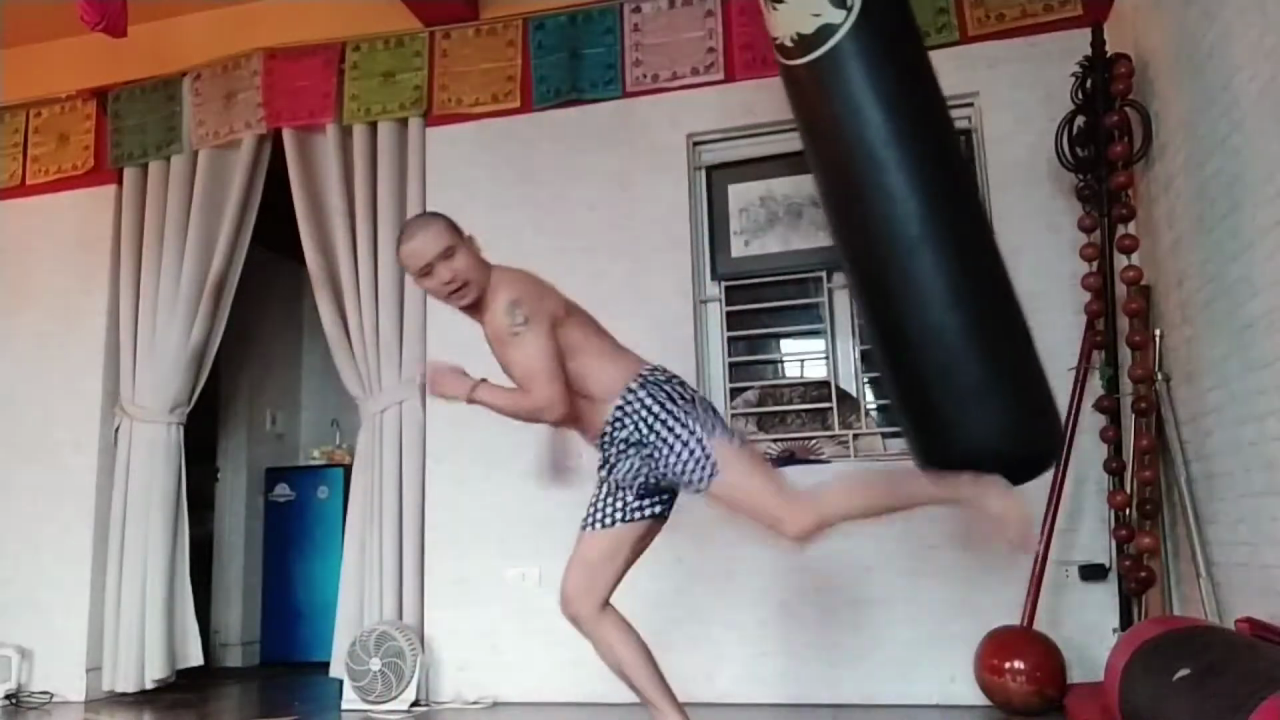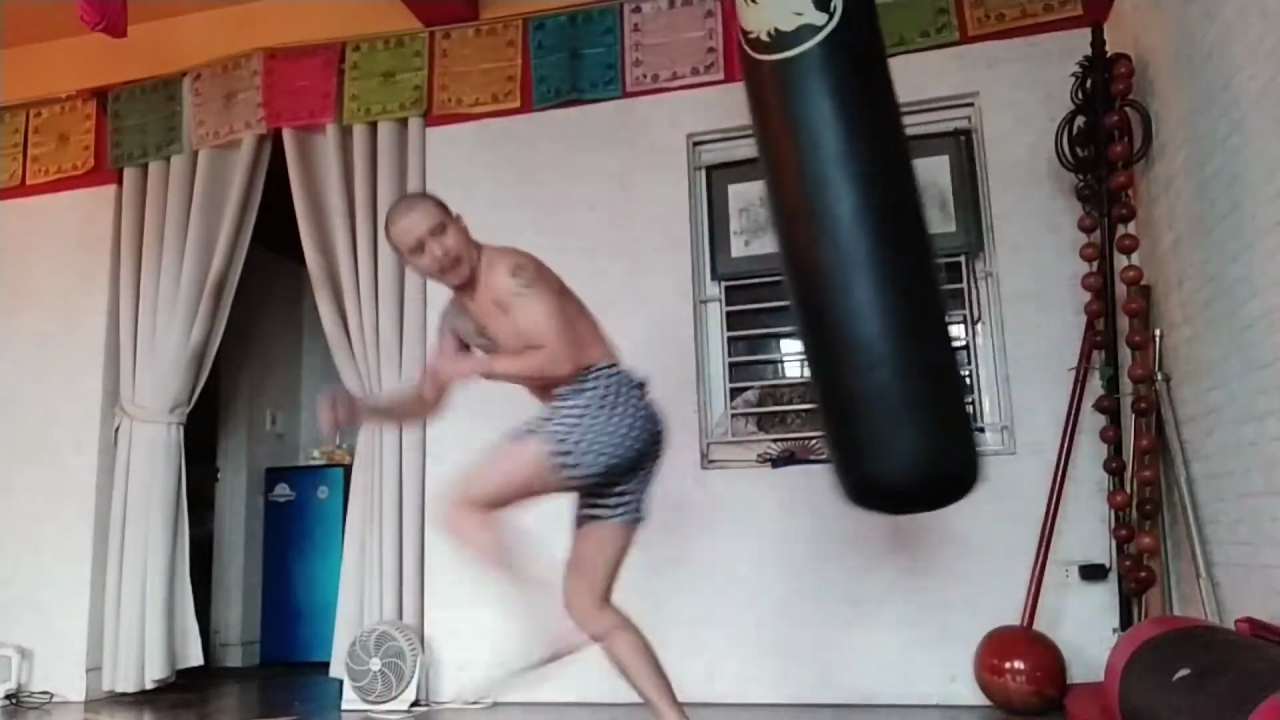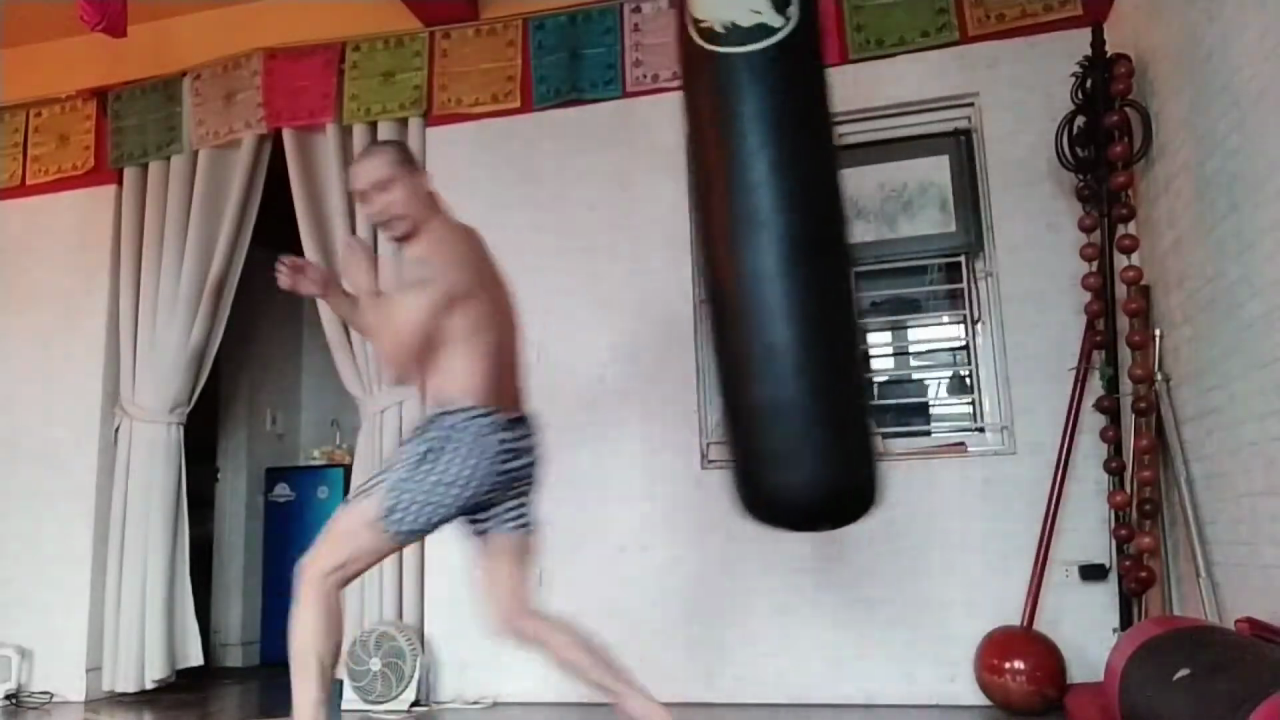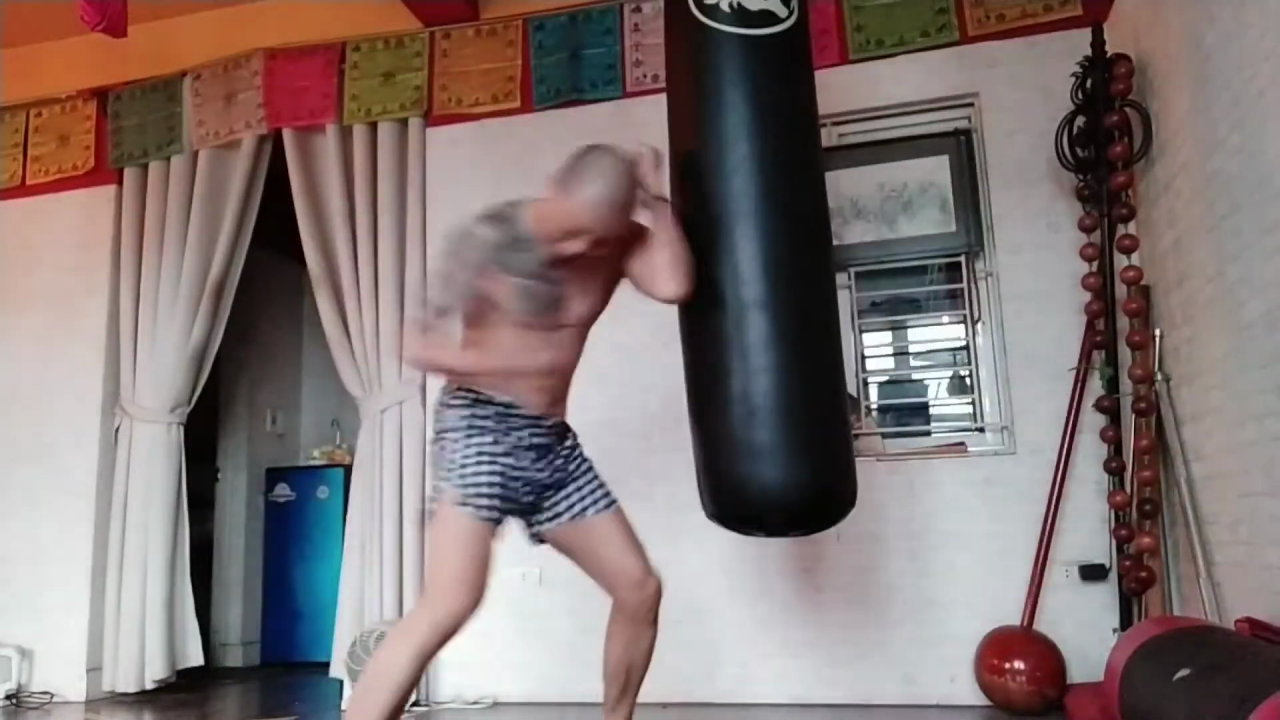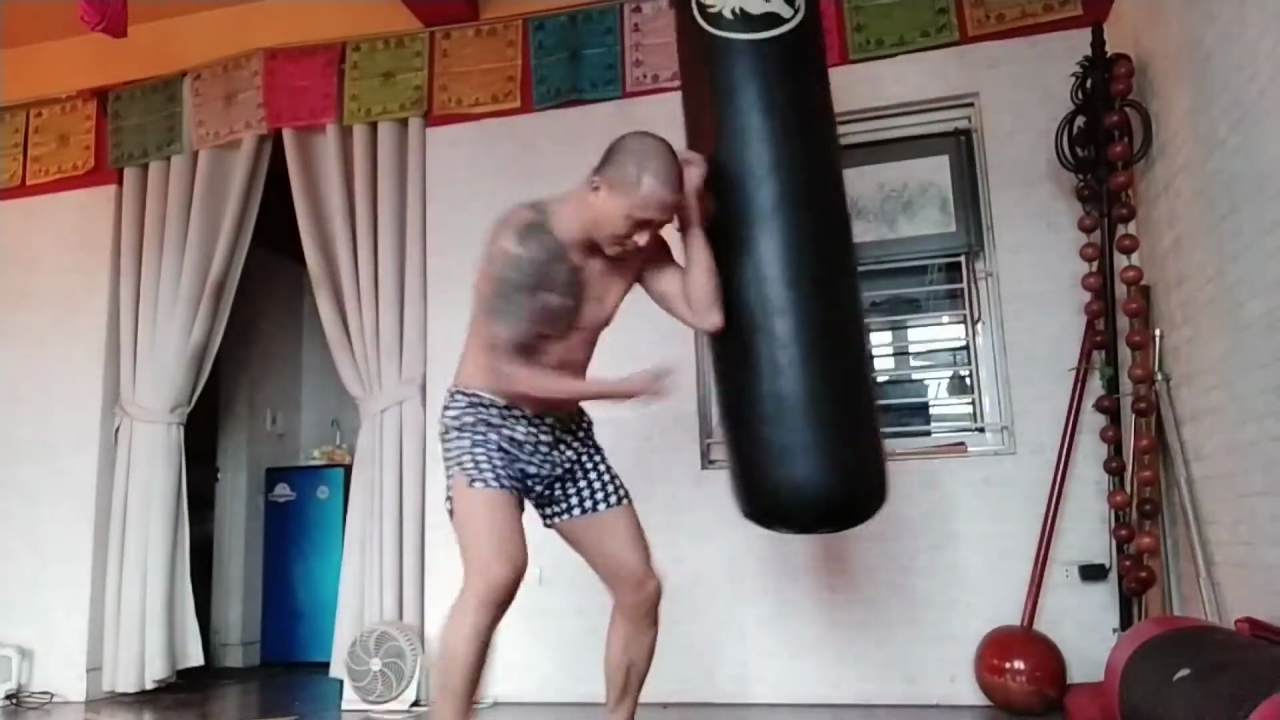
dt=0.2s
person 1, frame 1
left shoulder: (513, 298)
right shoulder: (493, 311)
left elbow: (552, 404)
left wrist: (469, 390)
left hip: (653, 415)
right hip: (625, 449)
left knee: (796, 519)
right knee: (580, 601)
left ankle: (970, 489)
person 1, frame 2
left shoulder: (511, 270)
right shoulder: (460, 315)
left elbow: (564, 359)
right elbow: (423, 401)
left wrist: (470, 371)
right wrist: (360, 412)
left hip: (608, 410)
right hip: (592, 423)
left knee: (460, 505)
right knee: (587, 602)
left ankle: (575, 628)
person 1, frame 3
left shoulder: (434, 253)
right shoulder: (440, 251)
left elbow: (398, 363)
right elbow: (387, 335)
left wrist: (366, 288)
right wrist: (328, 289)
left hip: (459, 442)
right hip: (500, 445)
left knee: (317, 573)
right knee: (518, 615)
person 1, frame 4
left shoulder: (622, 242)
right shoulder: (491, 235)
left elbow: (676, 286)
right elbow: (423, 348)
left wrist: (654, 200)
right wrist: (521, 362)
left hip: (550, 443)
right hip: (481, 430)
left knee: (640, 588)
right knee: (449, 604)
person 1, frame 5
left shoulder: (637, 249)
right shoulder: (525, 237)
left elbow: (709, 316)
right elbow: (501, 371)
left wrist: (691, 215)
right wrist: (616, 385)
left hip: (565, 433)
right hip: (489, 424)
left knee: (641, 589)
right knee: (495, 575)
